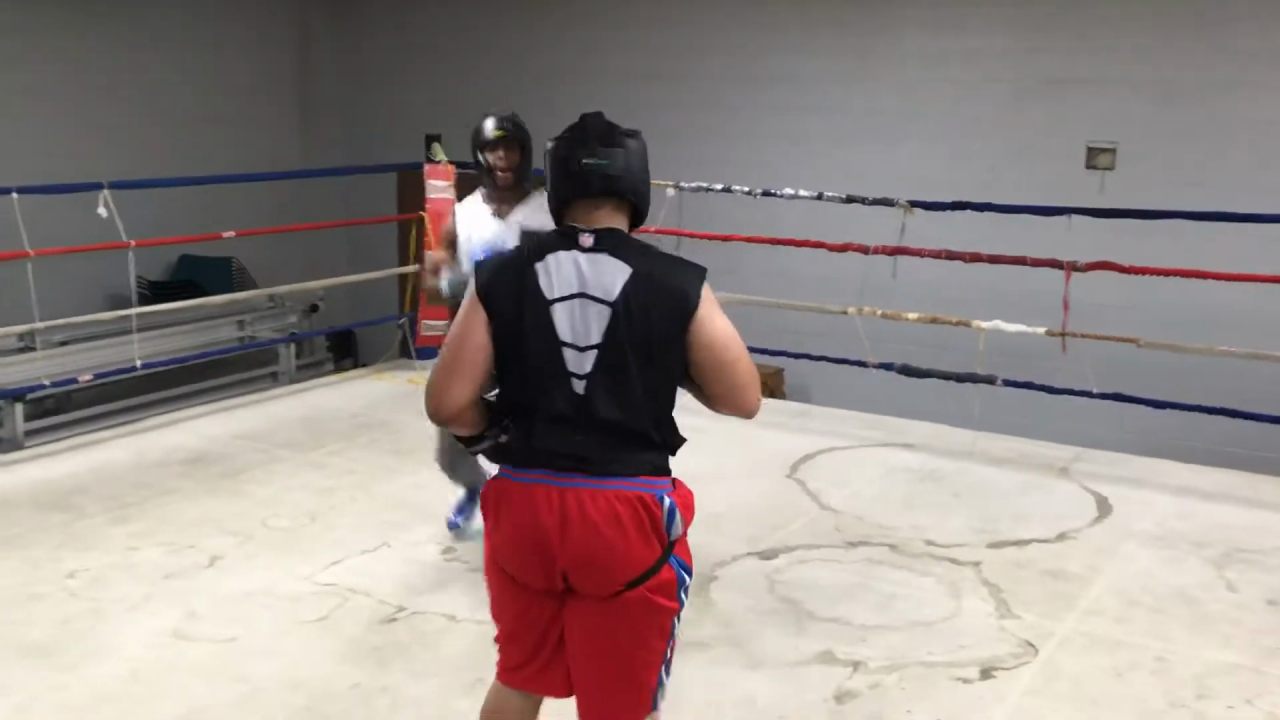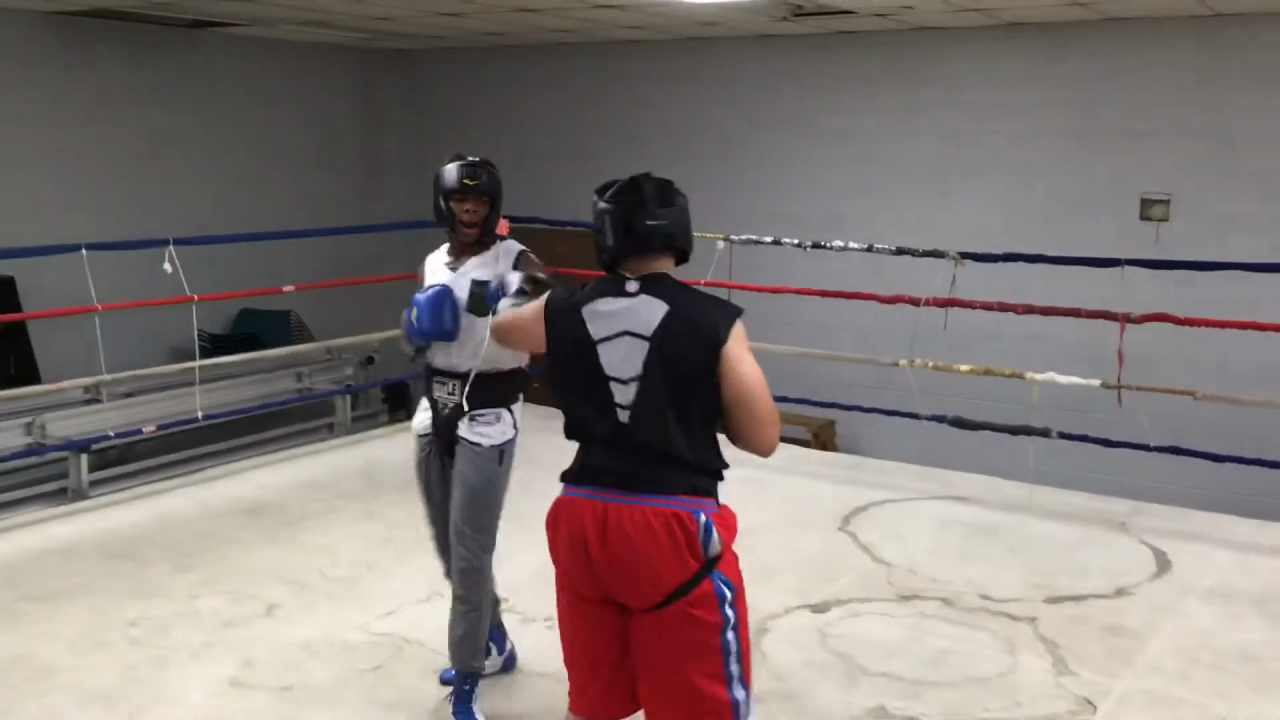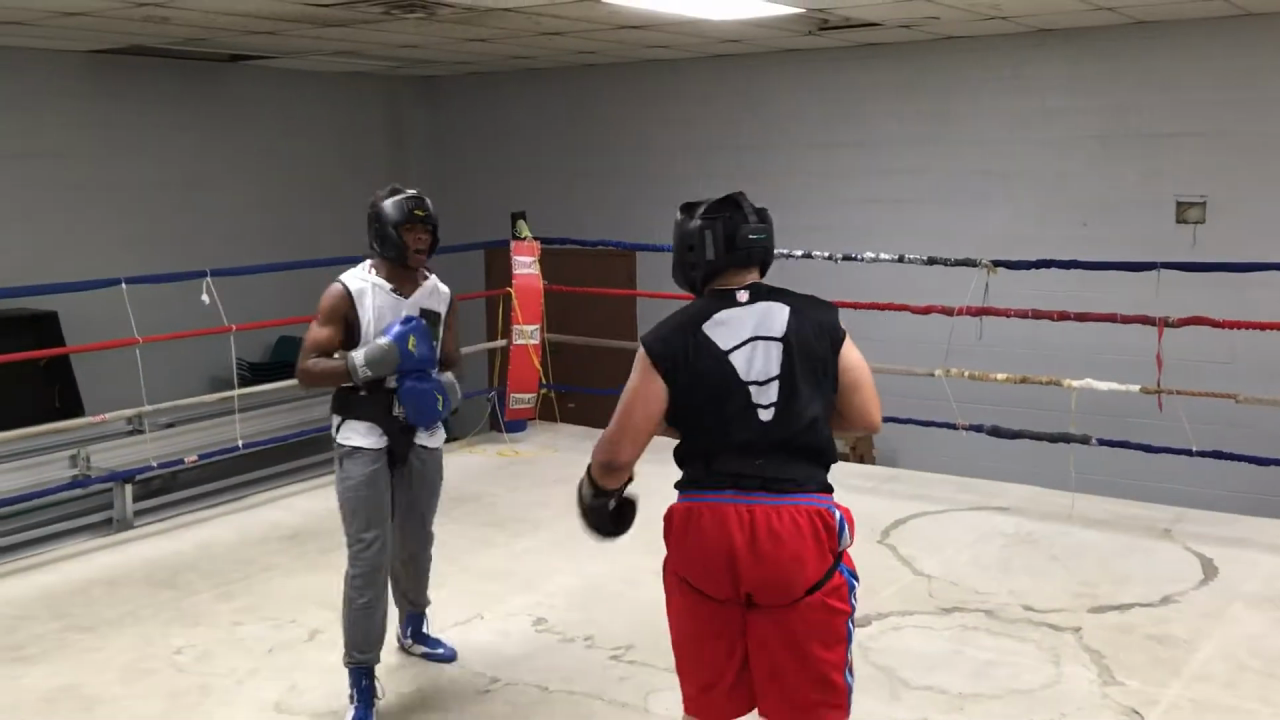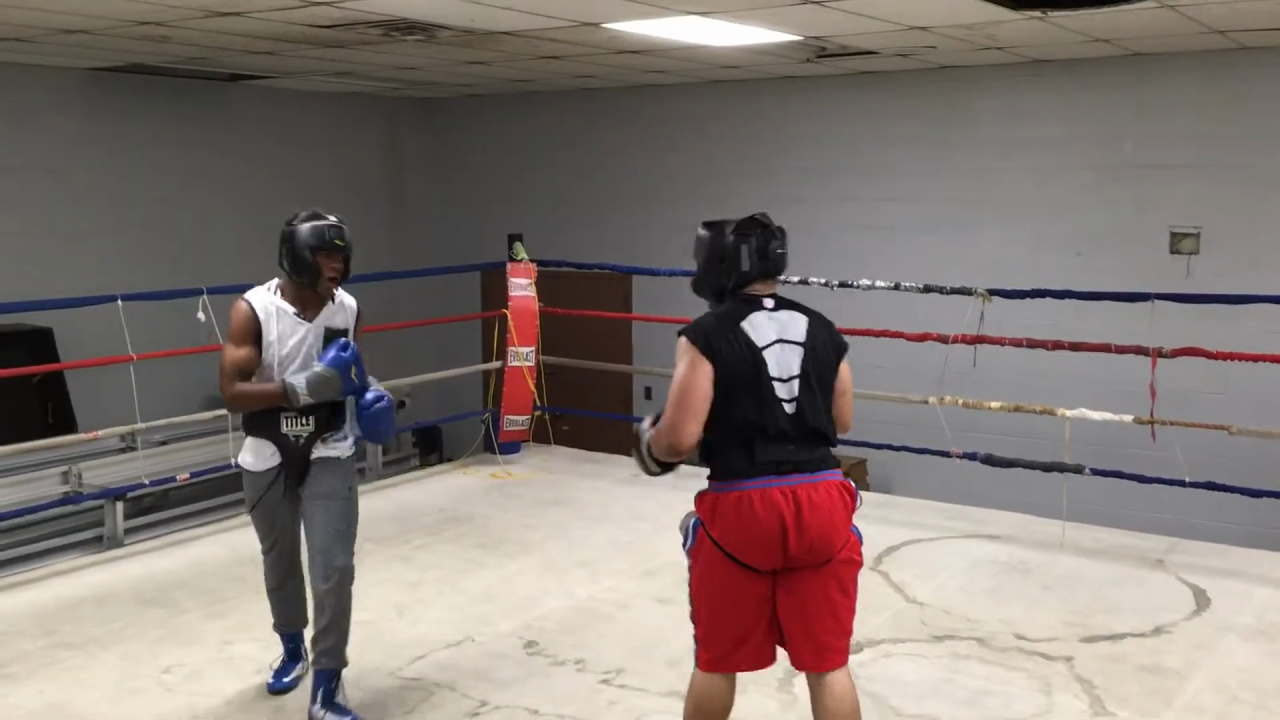
dt=1s
person 1, frame 1
left shoulder: (502, 276)
right shoulder: (679, 283)
left elbow: (447, 404)
right elbow: (743, 399)
left hip: (524, 503)
right hip: (630, 508)
person 1, frame 2
left shoulder: (566, 313)
right shoulder: (715, 321)
left elbow: (504, 328)
right elbow: (762, 439)
left wrist: (517, 298)
left hip: (585, 521)
right hip: (677, 528)
person 1, frame 3
left shoulder: (670, 341)
right shoulder: (817, 320)
left elbow: (616, 454)
right elbow: (865, 418)
left wrist: (598, 485)
left hip: (705, 529)
right hip: (801, 528)
person 1, frame 4
left shoulder: (706, 336)
right shoulder: (821, 330)
left elbow: (681, 439)
left wrist: (649, 442)
left hip: (740, 508)
right hip: (821, 502)
left knee: (718, 660)
right knee: (827, 662)
person 2, frame 1
left shoulder: (553, 210)
right shoulder: (461, 216)
right elbow: (434, 282)
right wrist: (457, 282)
right knee: (451, 453)
right ankle: (477, 490)
person 2, frame 2
left shoulder: (516, 261)
right shoulder: (432, 264)
right wrist: (415, 327)
left hip: (487, 424)
right hip: (434, 417)
left knee: (469, 556)
right knee: (452, 551)
right ankle: (492, 644)
person 2, frame 3
left shoulder: (440, 295)
right shoulder: (347, 292)
right elbow: (307, 374)
left wrist: (445, 385)
right wrist: (368, 360)
left hip: (422, 432)
right hip: (362, 434)
left knee: (416, 540)
right knee: (366, 554)
left ankle: (412, 627)
person 2, frame 4
left shoulder: (347, 309)
right shoulder: (252, 309)
right elbow: (232, 392)
left wrist: (366, 391)
right wrist: (305, 387)
left hip: (327, 450)
right hip: (267, 452)
left knee: (332, 570)
right knee: (280, 563)
right ankle: (293, 649)
